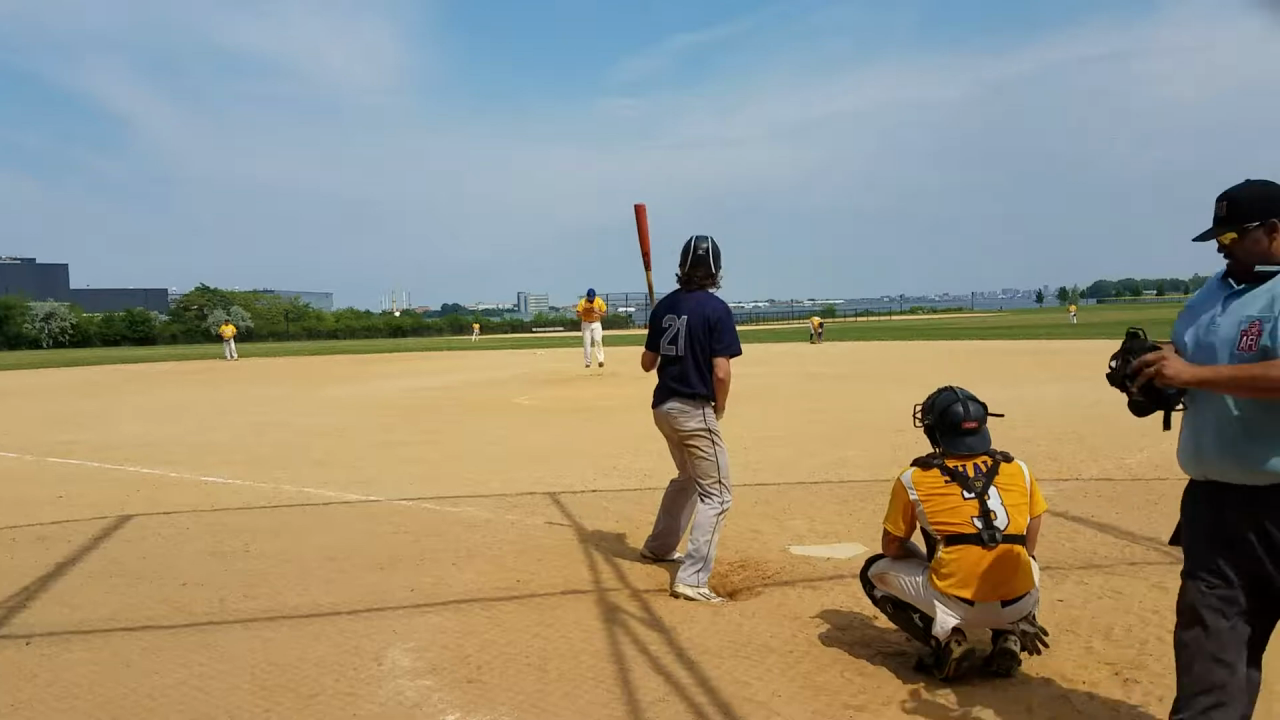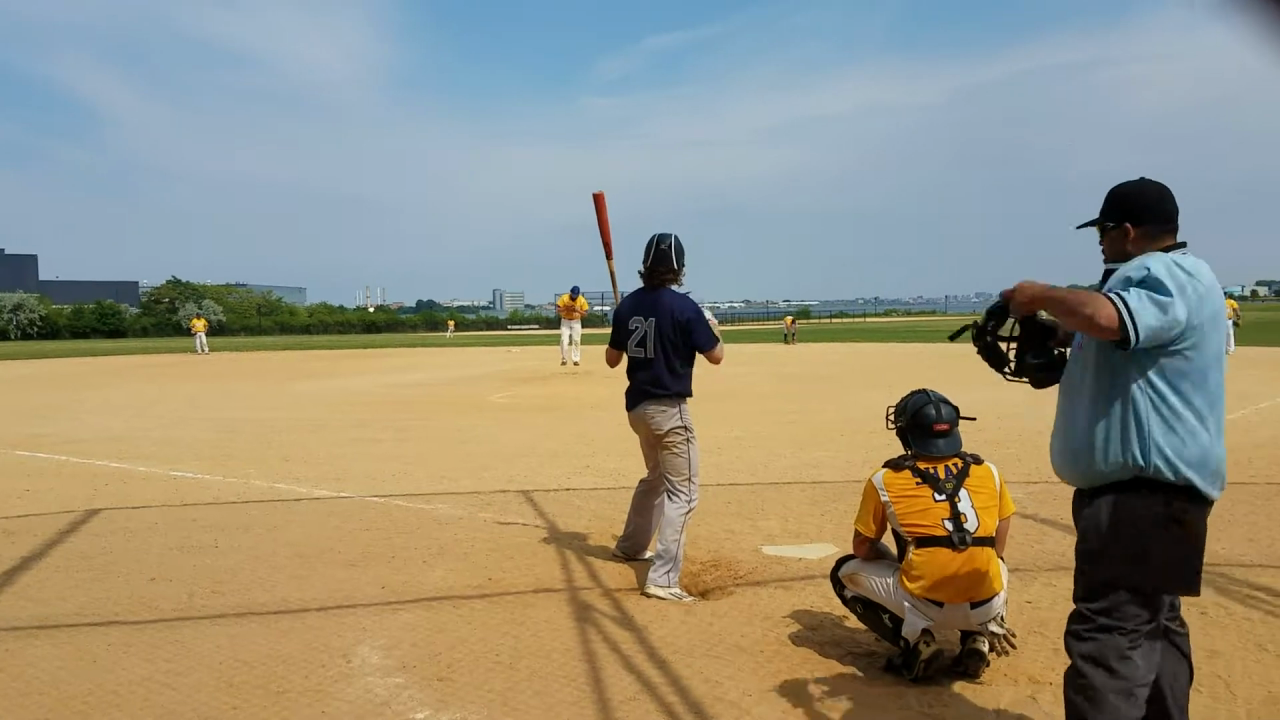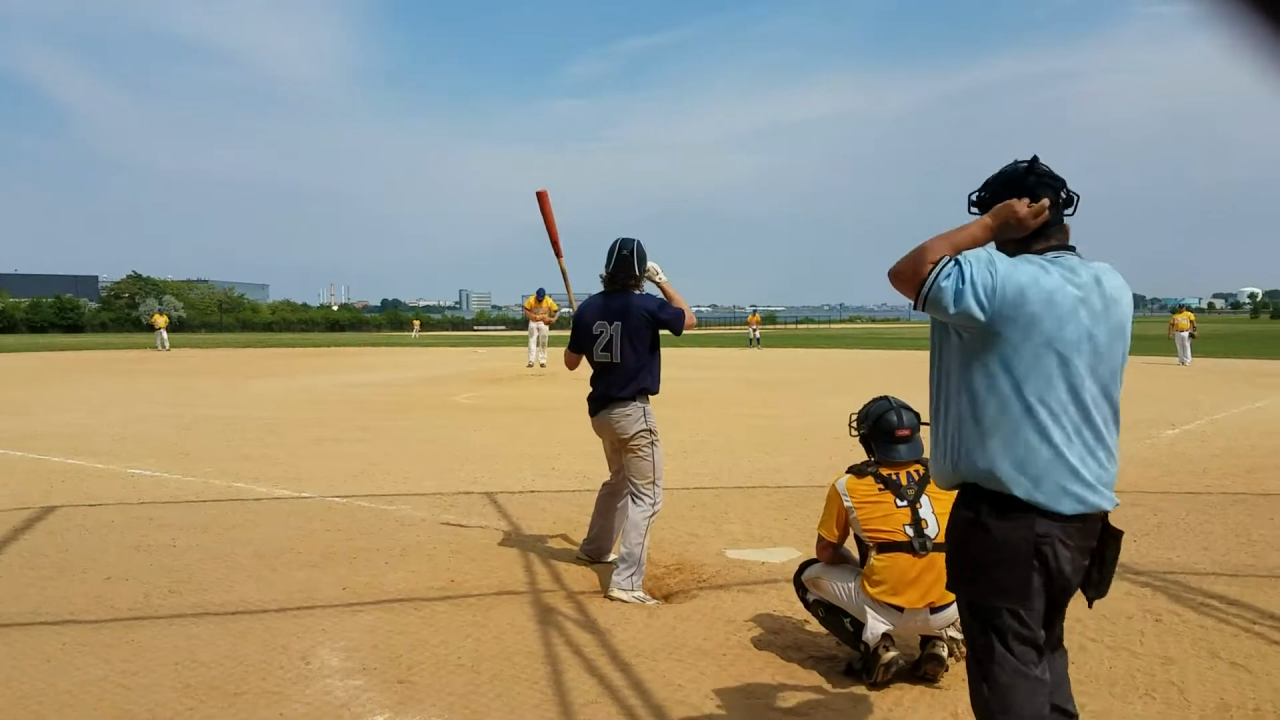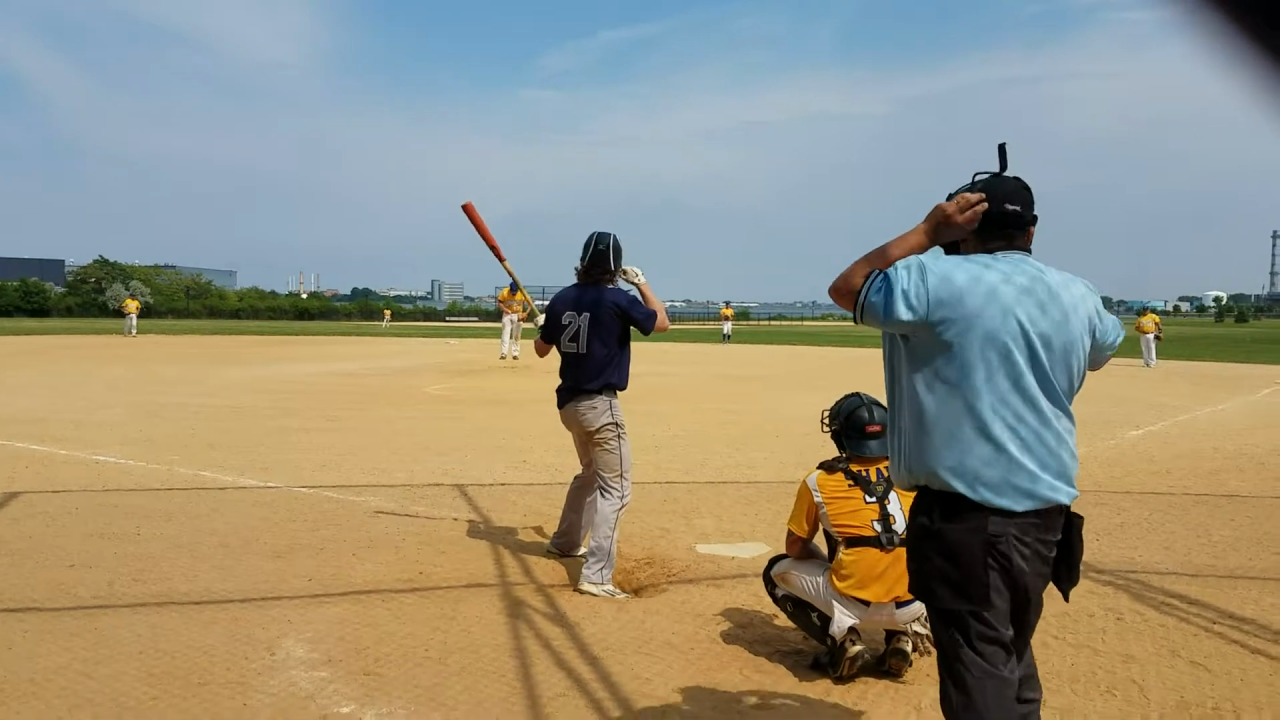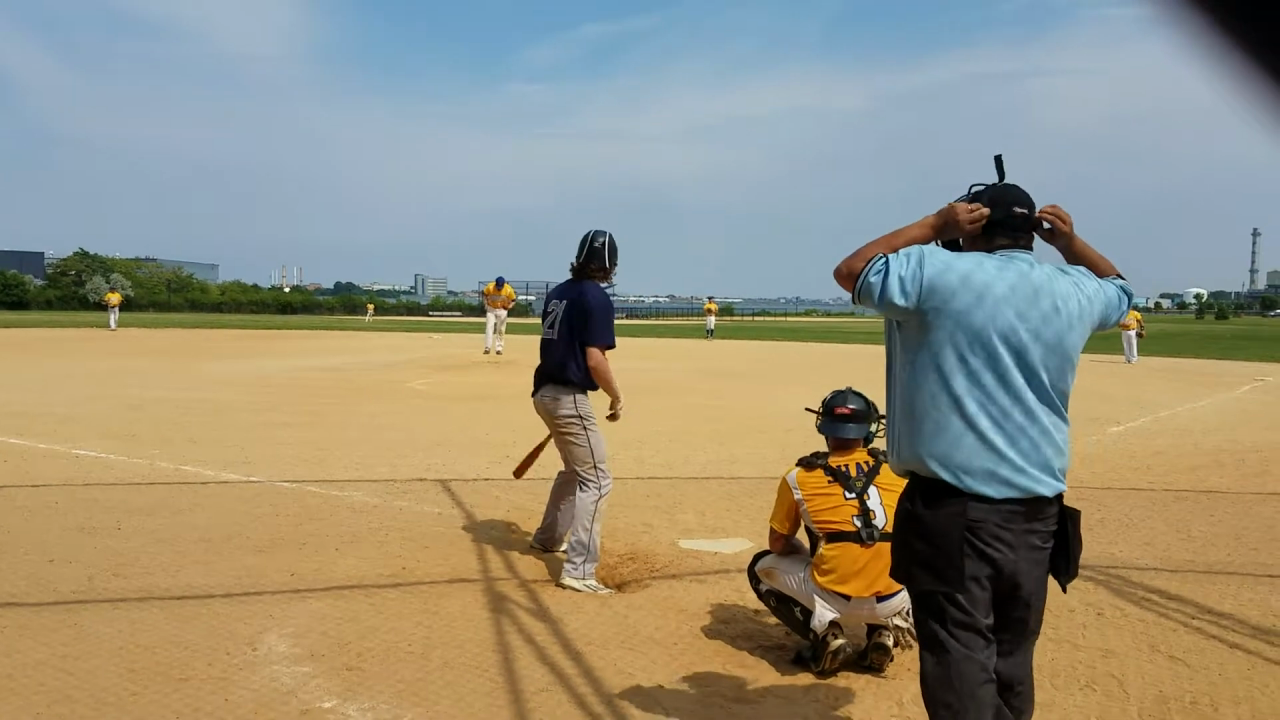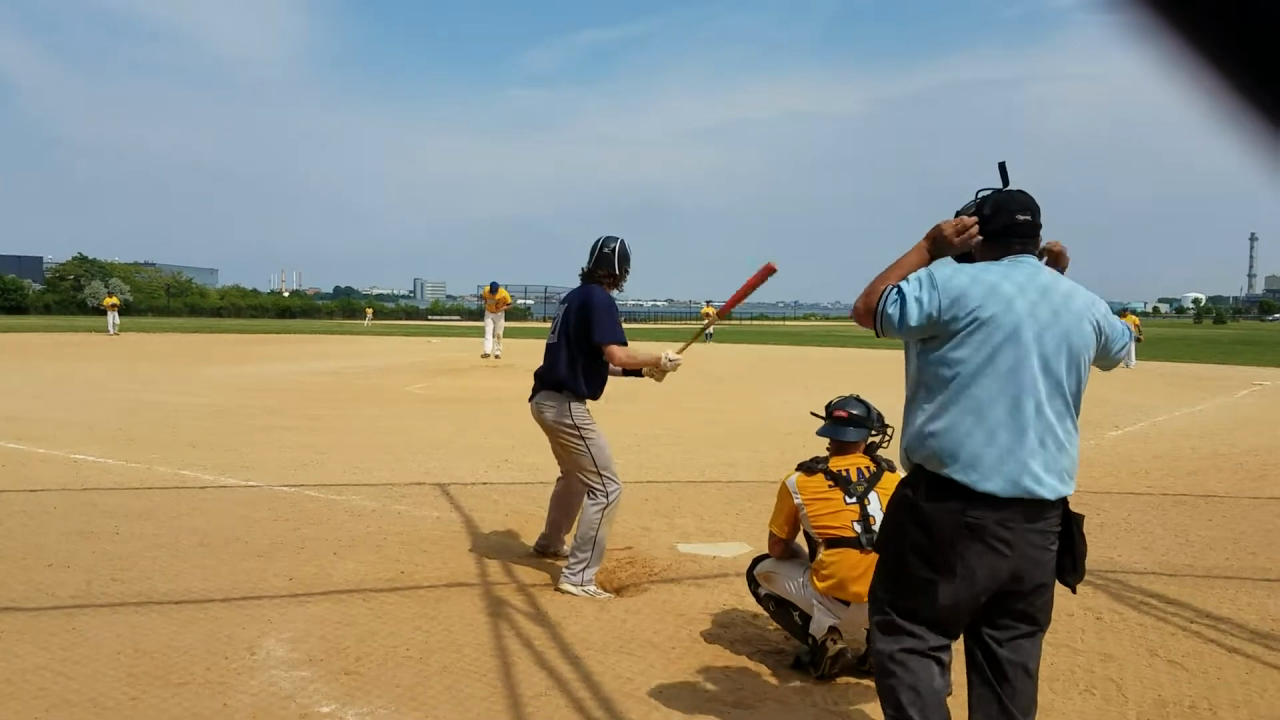
dt=0.5s
person 1, frame 1
right shoulder: (1213, 293)
right elbow: (1187, 366)
left wrist: (1196, 374)
right wrist: (1161, 371)
right hip: (1214, 495)
right knee: (1208, 619)
person 1, frame 2
left shoulder: (1173, 277)
right shoulder: (1160, 279)
left elbow: (1105, 317)
right elbow: (1115, 352)
left wrist: (1038, 295)
left hip: (1145, 497)
right hip: (1150, 494)
left knee: (1103, 637)
right knee: (1148, 631)
person 1, frame 3
left shoulder: (997, 279)
right shoulder: (1113, 286)
left elbow: (907, 273)
left wrist: (989, 224)
left hip: (1005, 515)
right hip: (1083, 511)
left knee: (1009, 666)
right knee: (1040, 648)
person 1, frame 4
left shoulder: (937, 280)
right shoulder: (1075, 293)
left elbow: (846, 289)
right elbow: (1105, 345)
left wrist: (927, 233)
left hip: (963, 517)
right hip: (1043, 512)
left knee: (978, 669)
right knee: (1012, 653)
person 1, frame 5
left shoulder: (937, 272)
right shoulder: (1073, 292)
left elbow: (850, 272)
right elbow: (1118, 290)
left wrist: (933, 226)
right wrist: (1072, 243)
left hip: (951, 507)
right hip: (1036, 509)
left knee: (959, 658)
right knee: (1012, 653)
person 1, frame 6
left shoulder: (957, 284)
right shoulder: (1085, 305)
left elbow: (869, 313)
right elbow: (1116, 345)
left wrist: (927, 250)
left hip: (950, 507)
right hip: (1038, 515)
left knee: (908, 636)
right knee: (1012, 651)
person 2, frame 1
left shoulder: (664, 306)
right shoulder: (716, 309)
left elbow: (647, 363)
right elbow: (721, 372)
right wrist: (718, 410)
left hip: (664, 407)
right hip: (694, 409)
left knee: (687, 477)
right knee: (716, 494)
left ankle: (659, 547)
right ankle: (692, 579)
person 2, frame 2
left shoulder: (627, 305)
right shoulder: (683, 306)
left elbow: (612, 359)
right elbow: (716, 355)
right wrist: (707, 324)
left hip: (637, 405)
right hip: (668, 408)
left knee: (655, 477)
right knee: (682, 492)
left ankle: (631, 545)
right ankle: (662, 578)
person 2, frame 3
left shoulder: (588, 308)
right shoulder: (646, 306)
left elbow: (571, 362)
right elbow: (689, 320)
right wrist: (662, 281)
left hip: (601, 410)
right hip: (632, 411)
left knee: (619, 479)
right knee: (646, 495)
left ankle: (595, 548)
right ankle: (626, 582)
person 2, frame 4
left shoulder: (561, 299)
right shoulder: (617, 300)
left elbow: (541, 349)
right elbow: (661, 323)
left wrist: (546, 324)
right wrist: (642, 284)
left hip: (569, 402)
right hip: (599, 404)
left knee: (590, 473)
right knee: (614, 488)
left ankle: (565, 542)
right ankle: (595, 576)
person 2, frame 5
left shoulder: (558, 293)
right shoulder: (596, 298)
right elbow: (595, 360)
right wrist: (616, 399)
left hip: (546, 392)
right hip: (569, 397)
left knee: (575, 468)
right knee: (595, 481)
left ankle: (548, 537)
right ankle: (578, 571)
person 2, frame 6
left shoulder: (574, 297)
right shoulder: (598, 299)
right elbow: (616, 356)
left wrist: (645, 366)
right wrist: (656, 361)
left hip: (547, 399)
right hip: (566, 405)
left knee: (575, 474)
right knee: (605, 487)
left ankle: (551, 542)
right ankle: (577, 577)
person 3, frame 1
left shoulder: (914, 479)
right shoulder: (1018, 470)
left elbow: (892, 548)
right elbow: (1028, 546)
left hip: (956, 606)
right hip: (1018, 604)
left knee: (876, 571)
left ankle: (946, 639)
right ankle: (1009, 635)
person 3, frame 2
left shoulder: (885, 480)
right shoulder: (988, 472)
left elbow: (862, 549)
right elbow: (997, 548)
left hip: (926, 606)
right hip: (985, 605)
left knee: (845, 571)
left ankle: (916, 641)
right ankle: (978, 636)
person 3, frame 3
left shoulder: (848, 486)
left elbow: (825, 553)
left hip: (886, 611)
right hip: (945, 611)
left knee: (808, 575)
left ankle: (876, 646)
right ankle: (938, 641)
person 3, frame 4
left shoulder: (819, 481)
left elbow: (795, 548)
left hip: (854, 604)
right hip: (911, 606)
left knee: (777, 571)
left ankle: (842, 641)
right ankle: (902, 636)
person 3, frame 5
left shoulder: (799, 477)
right shoulder: (895, 470)
left elbow: (778, 545)
left hip: (834, 599)
right hip: (892, 601)
left knee: (762, 567)
left ankle: (825, 636)
right ankle: (883, 631)
person 3, frame 6
left shoulder: (799, 481)
right shoulder: (894, 477)
left elbow: (777, 548)
left hip: (834, 605)
left knee: (761, 570)
left ankle: (824, 641)
